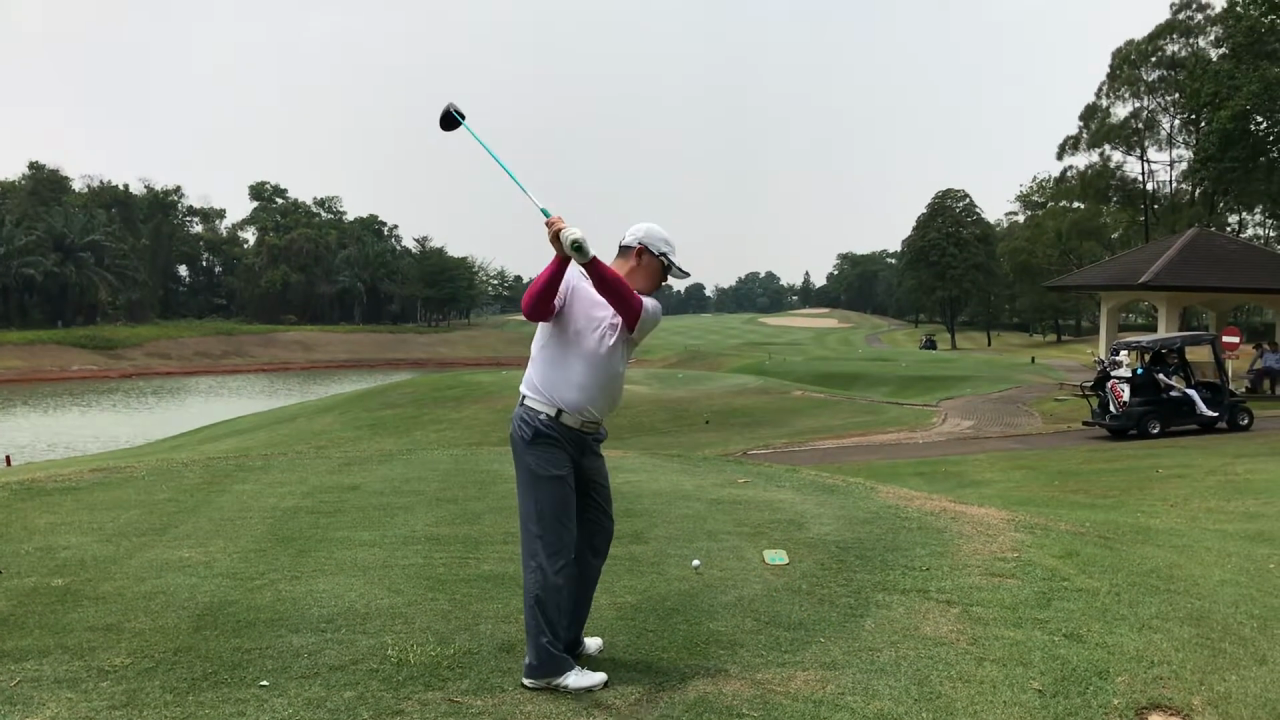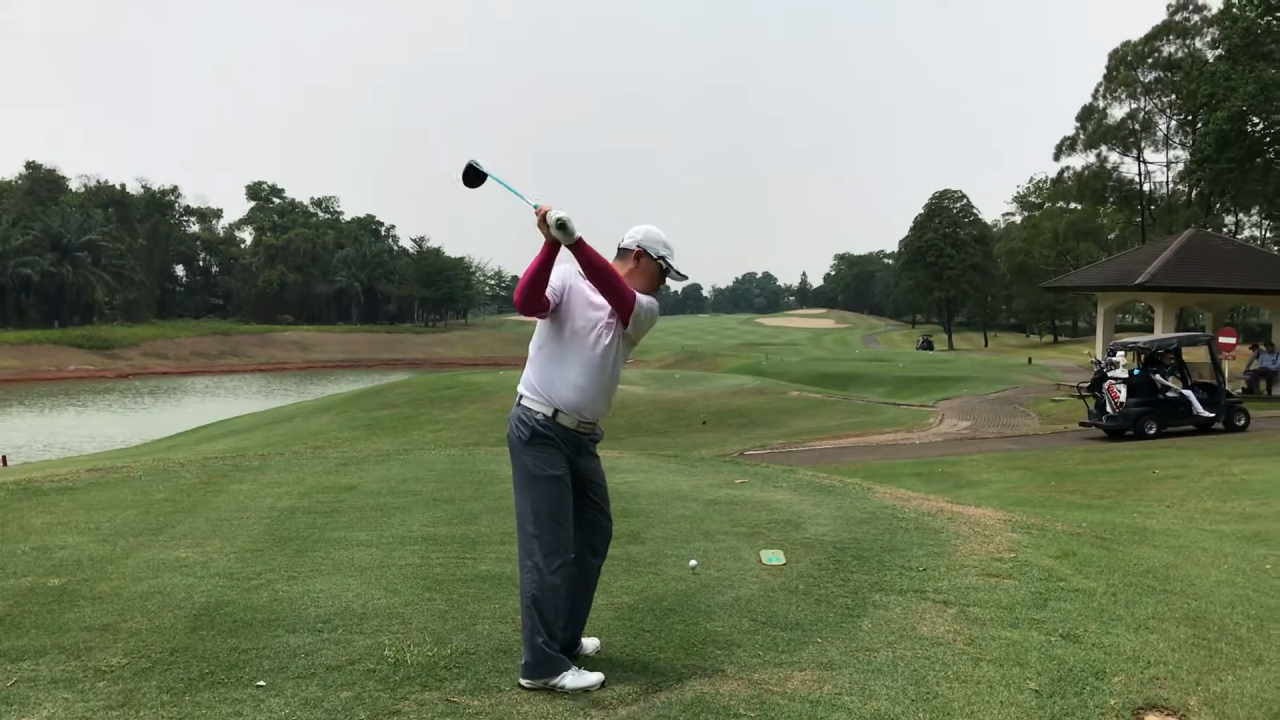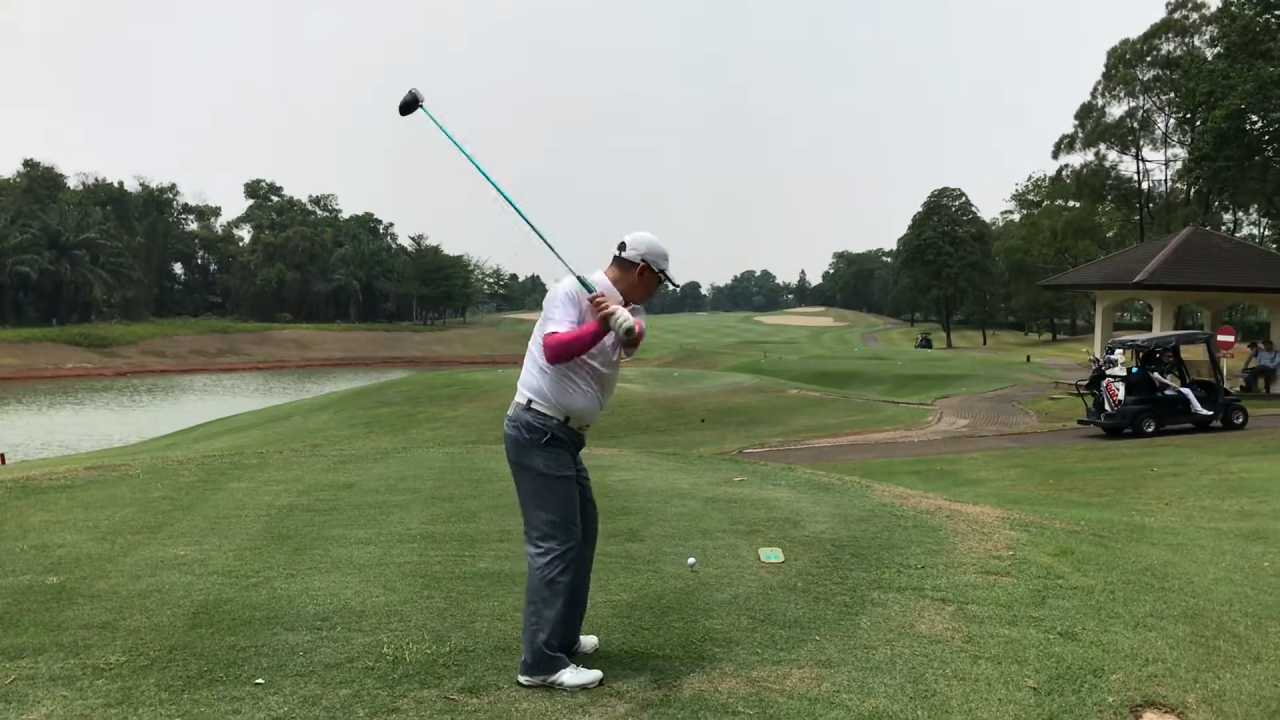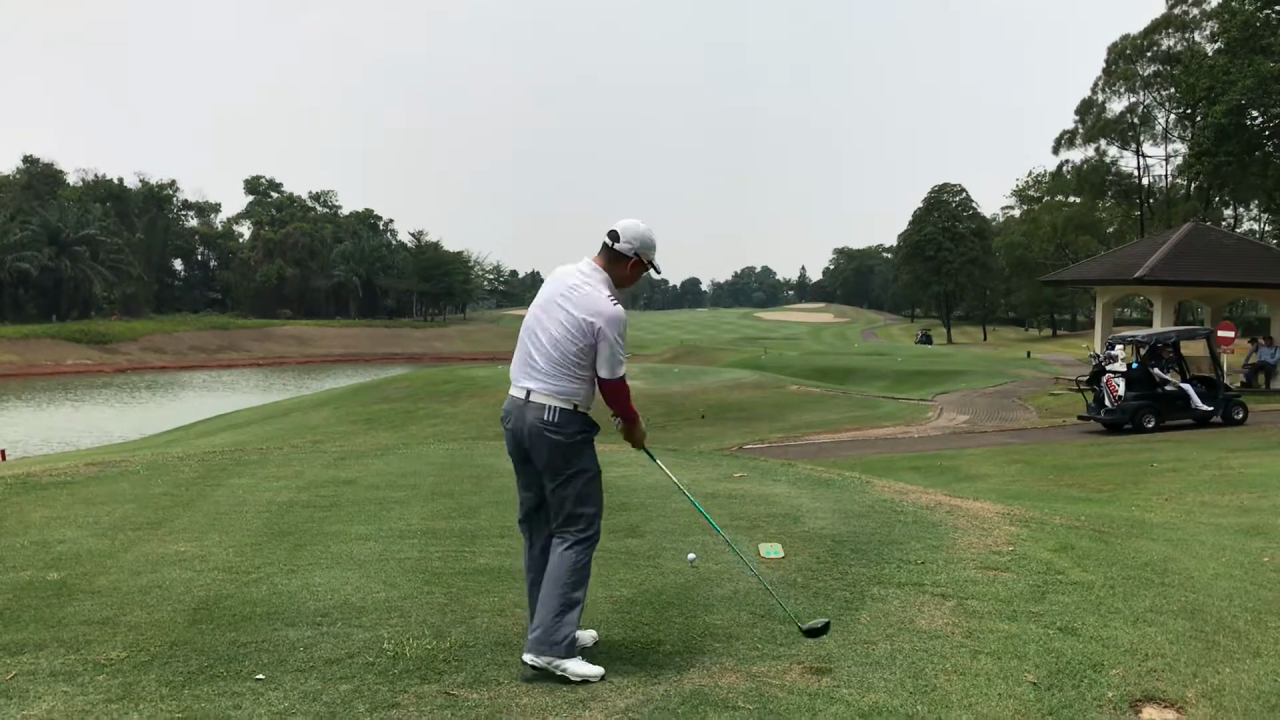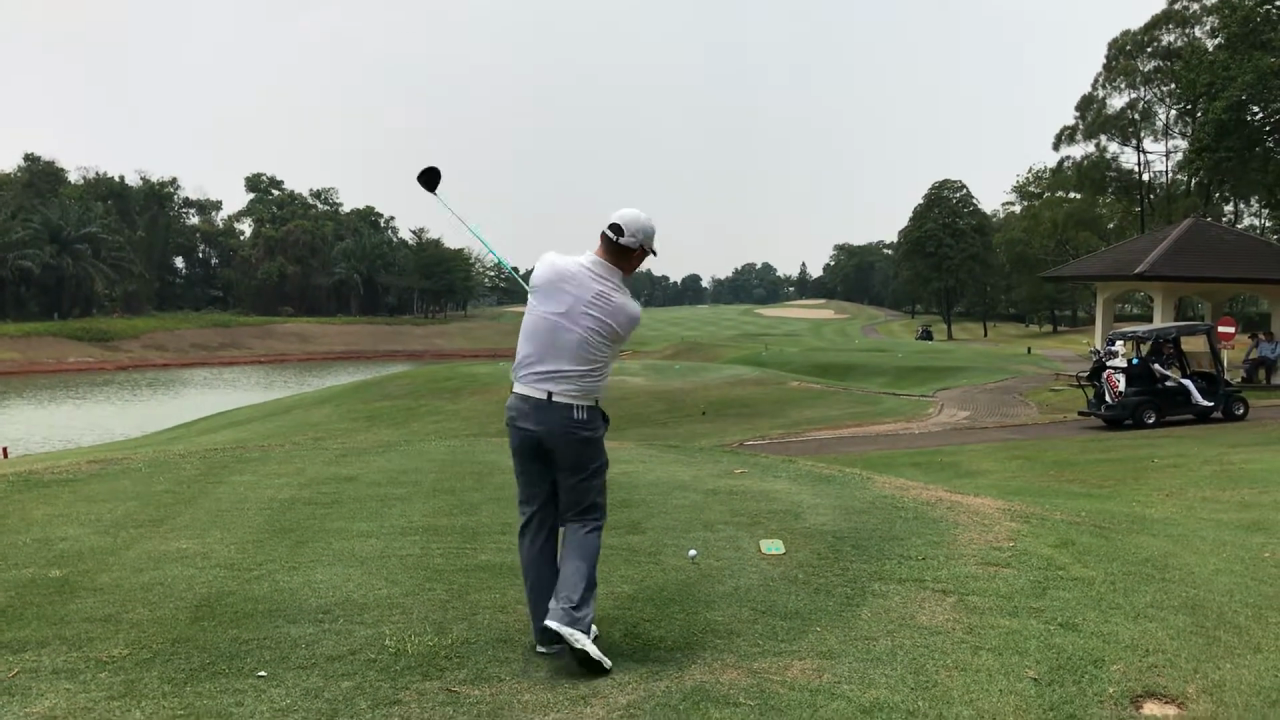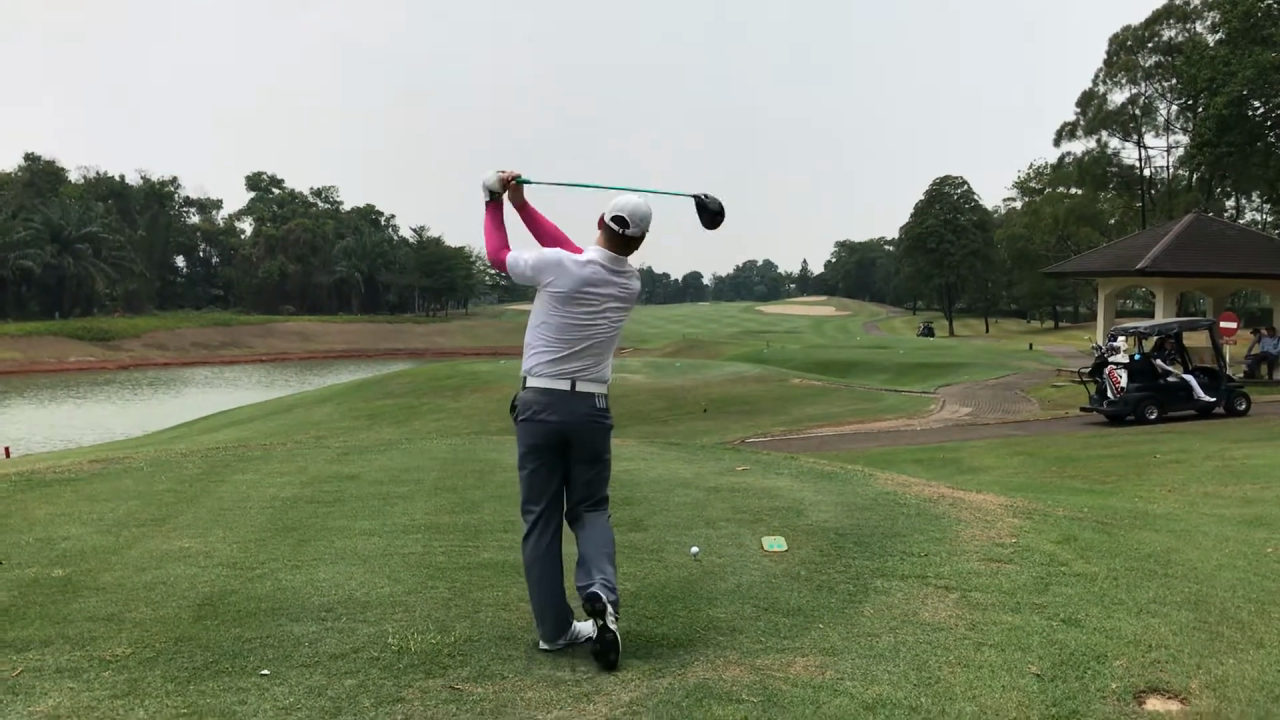
dt=0.2s
person 1, frame 1
left shoulder: (646, 308)
right shoulder: (567, 279)
left elbow: (624, 304)
right elbow: (532, 308)
left wrist: (585, 255)
right wrist: (563, 257)
left hip: (586, 437)
right hip: (542, 430)
left knee: (593, 538)
right knee: (551, 546)
left ankle: (564, 639)
right ankle: (545, 663)
person 1, frame 2
left shoulder: (644, 309)
right shoulder: (566, 279)
left elbow: (617, 295)
right elbow: (525, 303)
left wrist: (576, 243)
right wrist: (553, 245)
left hip: (582, 437)
right hip: (539, 430)
left knee: (592, 537)
right knee: (548, 546)
left ankle: (563, 639)
right ankle: (542, 664)
person 1, frame 3
left shoulder: (629, 309)
right shoulder: (572, 292)
left elbow: (632, 337)
right elbow: (554, 352)
left wrist: (619, 318)
right wrist: (600, 326)
left hip: (561, 435)
right hip: (539, 431)
left knee: (579, 534)
right knee: (555, 542)
left ankle: (561, 637)
right ankle: (542, 662)
person 1, frame 4
left shoulder: (569, 278)
right shoulder: (608, 312)
right elbow: (613, 387)
left wrist: (625, 411)
right wrist: (632, 423)
left hip: (521, 412)
right hip: (560, 423)
left knee: (542, 527)
right knee: (576, 530)
left ankle: (550, 628)
right ankle: (548, 645)
person 1, frame 5
left shoulder: (549, 267)
right shoulder: (627, 311)
left hip: (523, 410)
right hip: (575, 419)
left knee: (536, 520)
right knee: (583, 520)
left ankle: (548, 626)
right ankle: (569, 616)
person 1, frame 6
left shoulder: (560, 267)
right shoulder: (630, 286)
left elbow: (498, 256)
left wrist: (496, 202)
right wrist: (522, 204)
left hip: (539, 404)
right hip: (590, 408)
left knee: (541, 517)
right knee: (590, 508)
left ankle: (554, 628)
right ankle: (601, 595)
